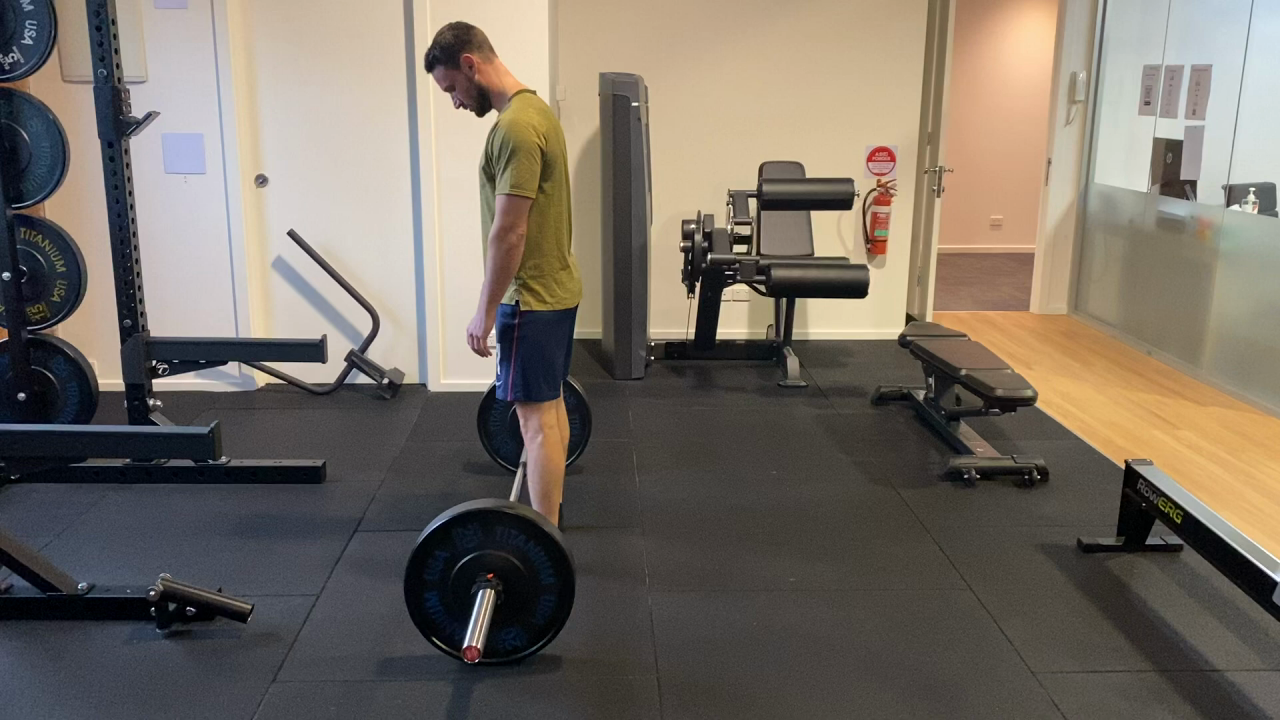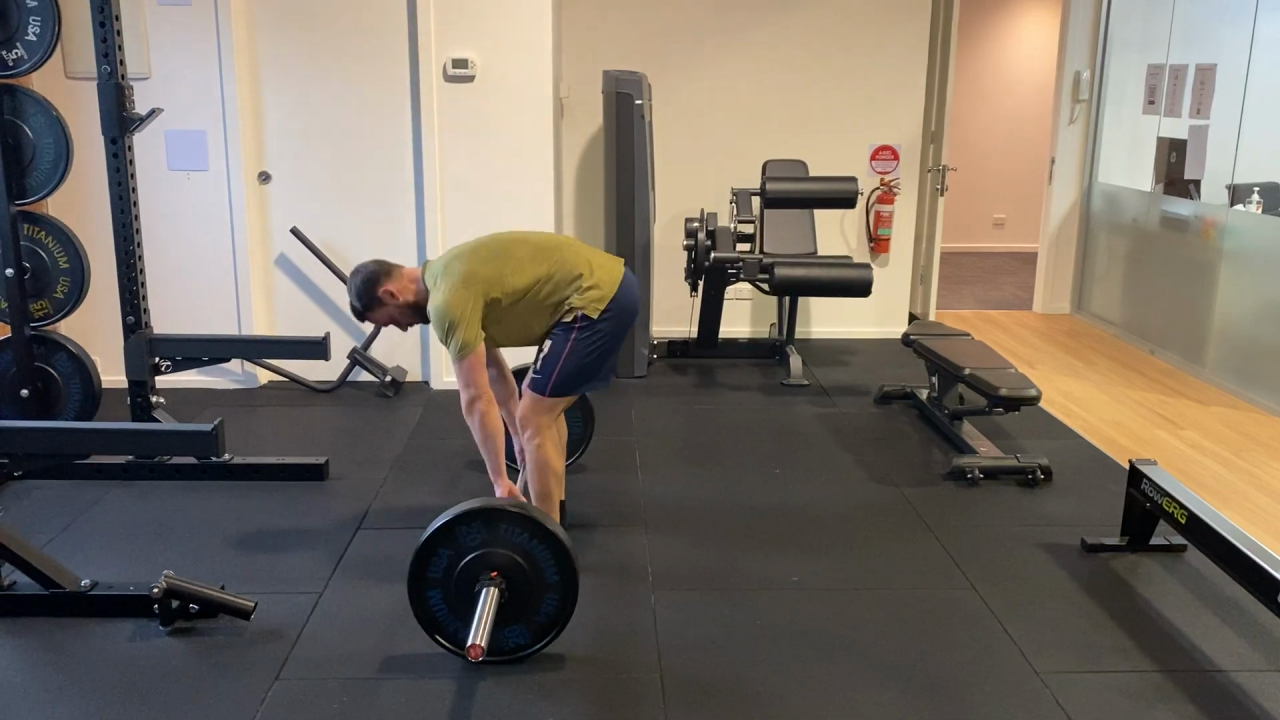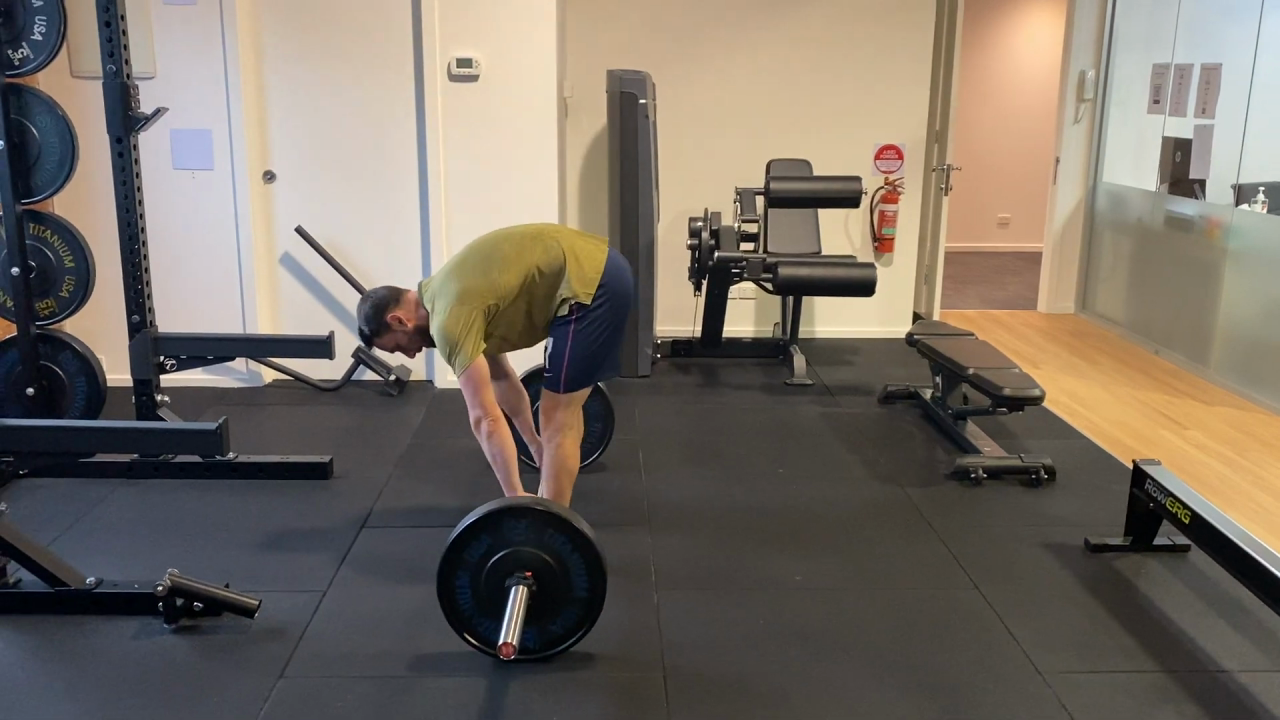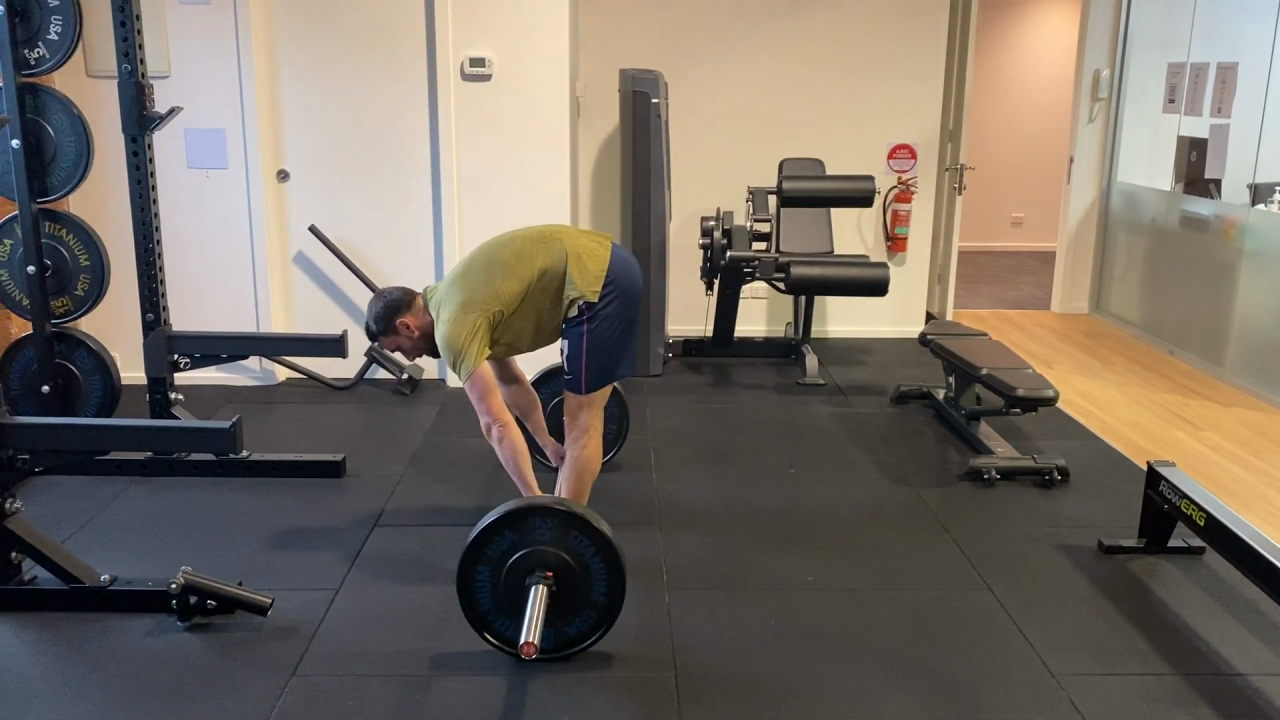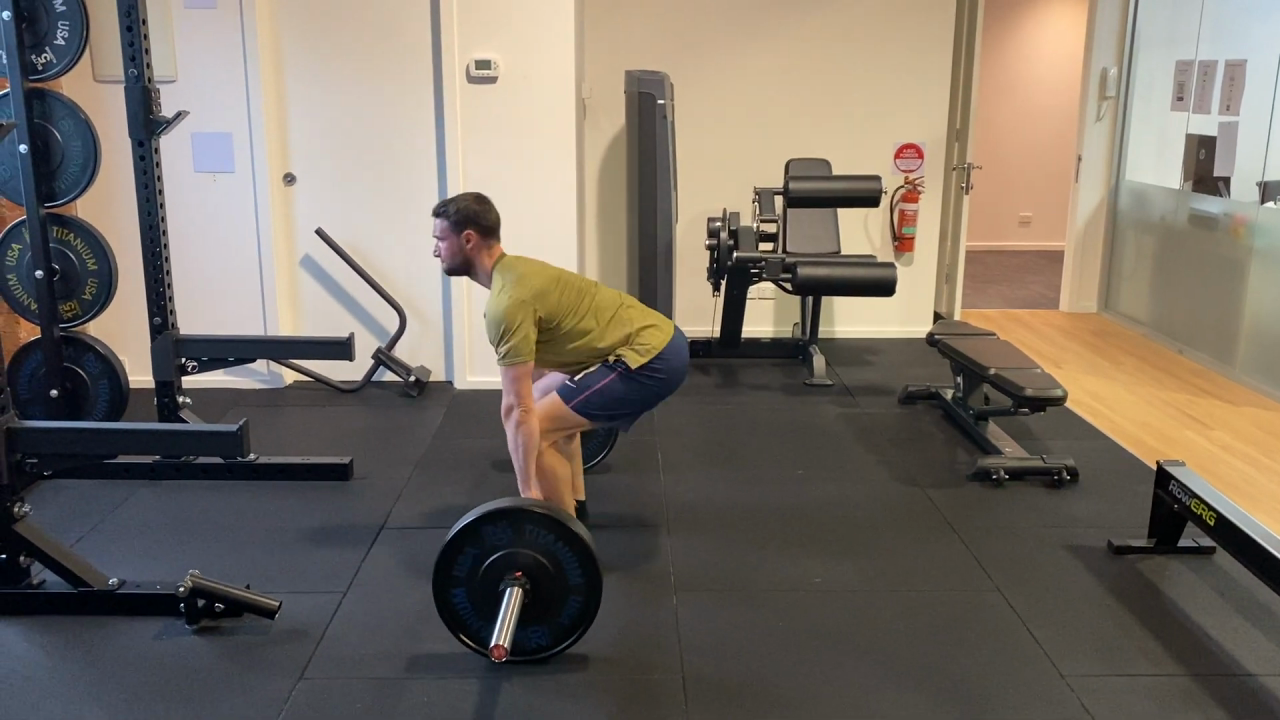
dt=0.7s
person 1, frame 1
left shoulder: (515, 126)
right shoulder: (531, 112)
left elbow: (509, 232)
left wrist: (485, 314)
left hip: (531, 297)
right hip: (552, 289)
left knee: (535, 415)
right knee: (549, 405)
right ankle: (549, 521)
person 1, frame 2
left shoulder: (448, 301)
right shoulder: (448, 279)
left elbow: (476, 400)
right elbow: (492, 367)
left wrist: (499, 480)
right wrist: (515, 431)
left hip: (597, 297)
right hip: (609, 283)
left knee: (533, 418)
right knee: (542, 407)
right ankle: (552, 517)
person 1, frame 3
left shoulder: (449, 320)
right shoulder: (448, 300)
left elbow: (485, 417)
right elbow: (501, 379)
left wrist: (516, 496)
right wrist: (535, 443)
left hip: (589, 281)
right hip: (600, 267)
left knee: (558, 417)
right knee: (562, 407)
person 1, frame 4
left shoulder: (453, 328)
right shoulder: (452, 304)
left elbow: (496, 423)
right elbow: (511, 382)
left wrist: (534, 498)
right wrist: (546, 442)
left hip: (597, 278)
left knee: (581, 418)
right knee: (580, 412)
person 1, frame 5
left shoulder: (506, 303)
right shoulder: (515, 274)
left elbow: (517, 409)
right elbow: (535, 369)
left wrist: (528, 492)
left hip: (649, 361)
right hip: (653, 343)
left knee: (536, 429)
right knee: (546, 404)
right ankle: (573, 508)
